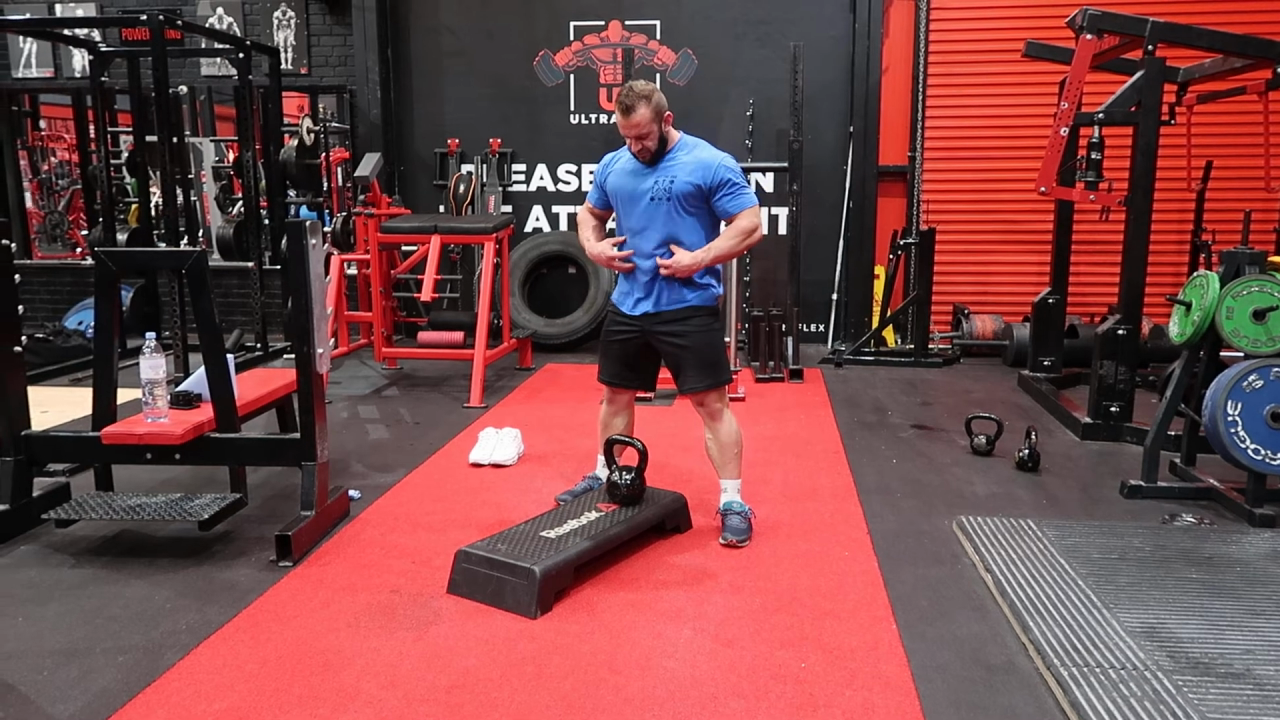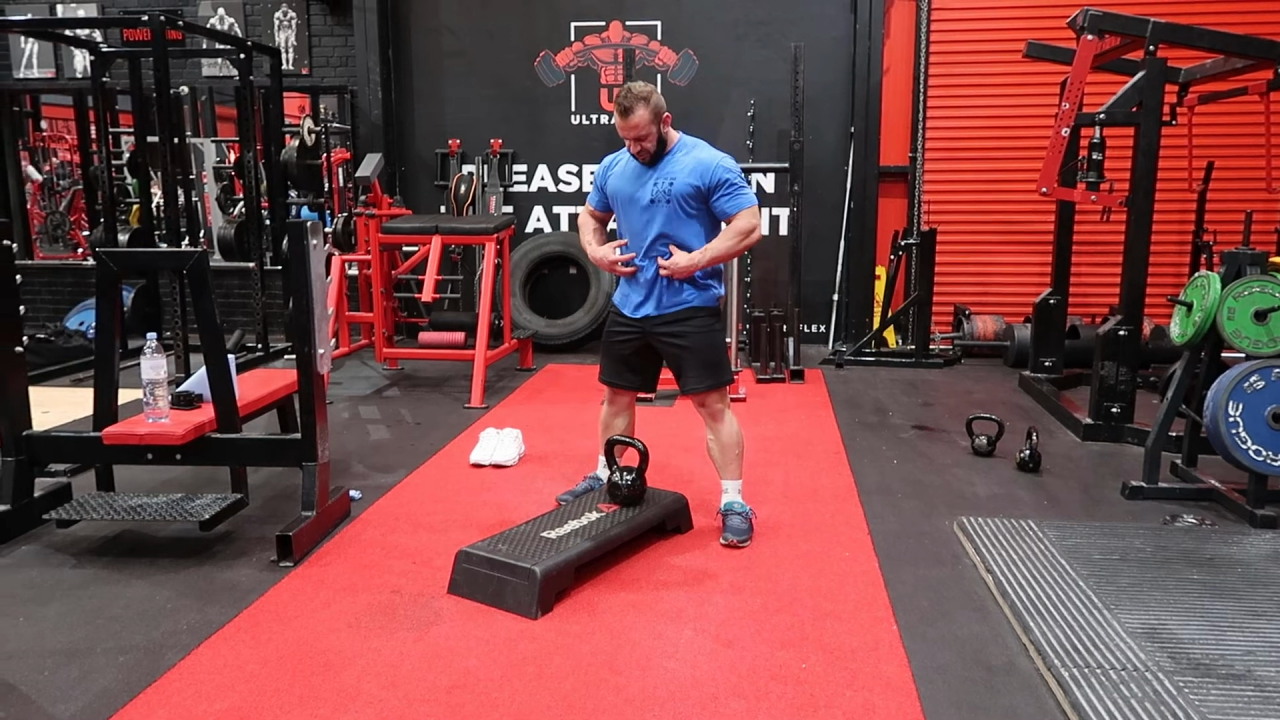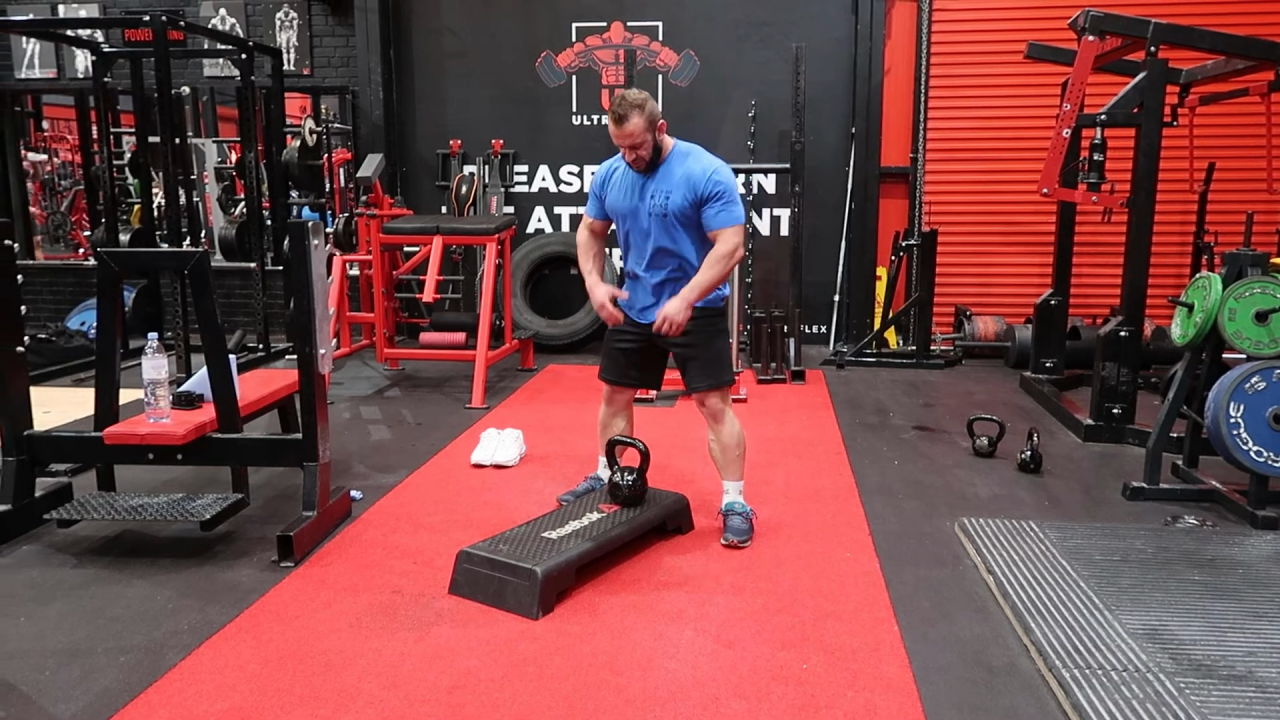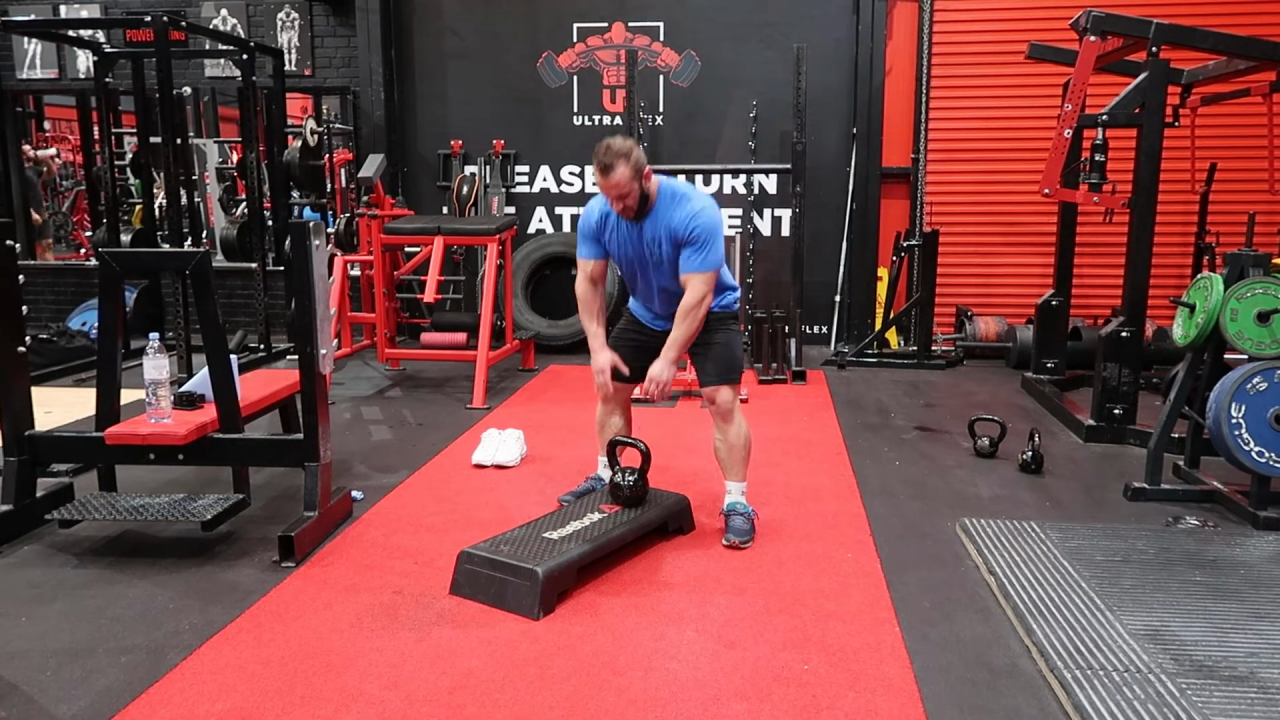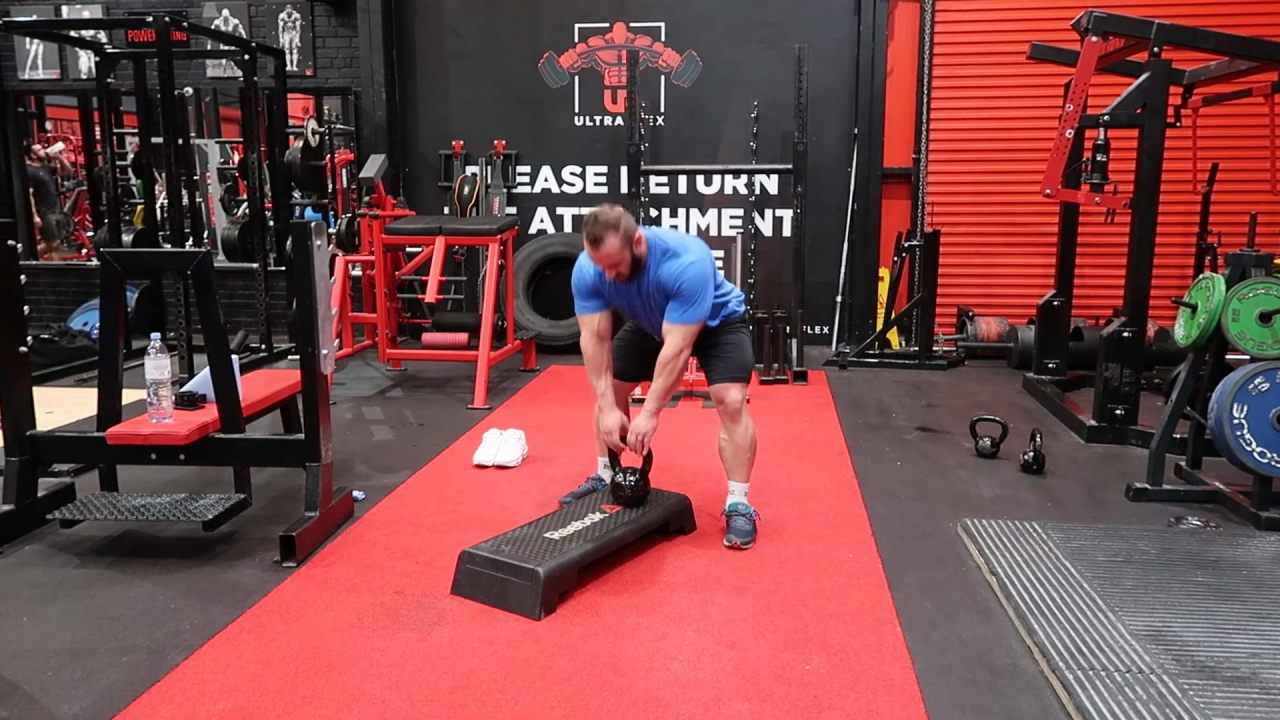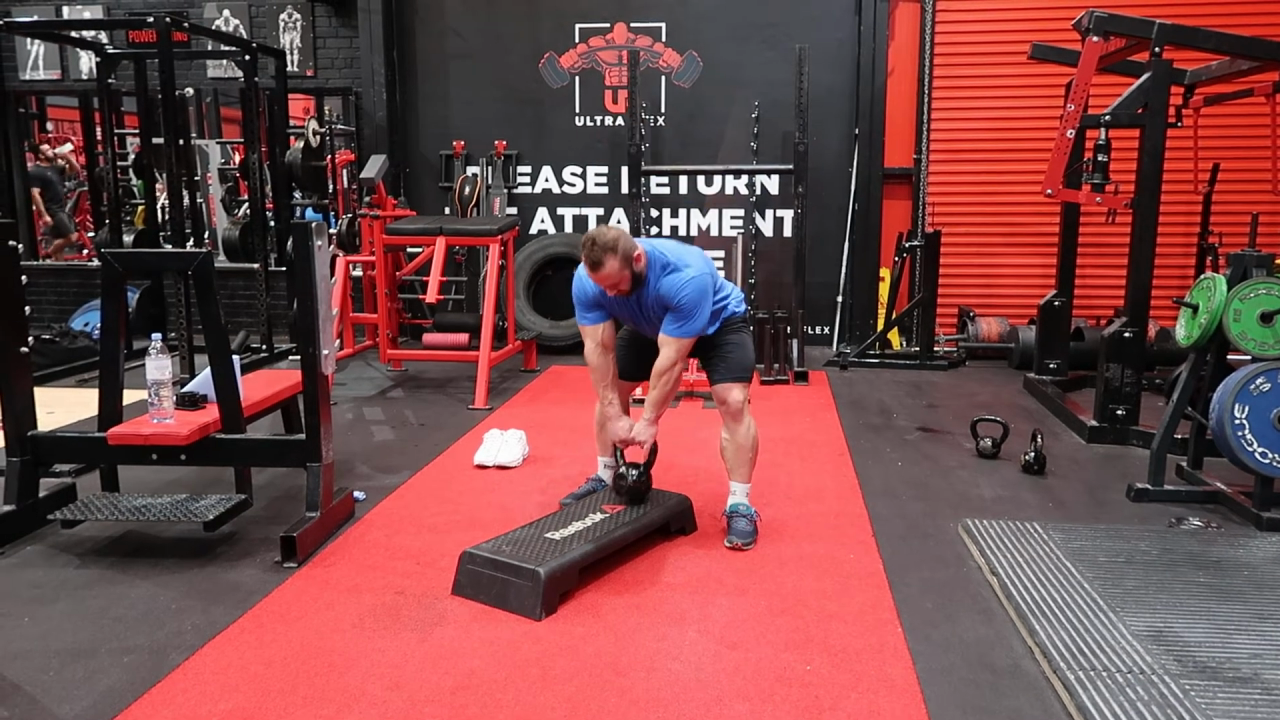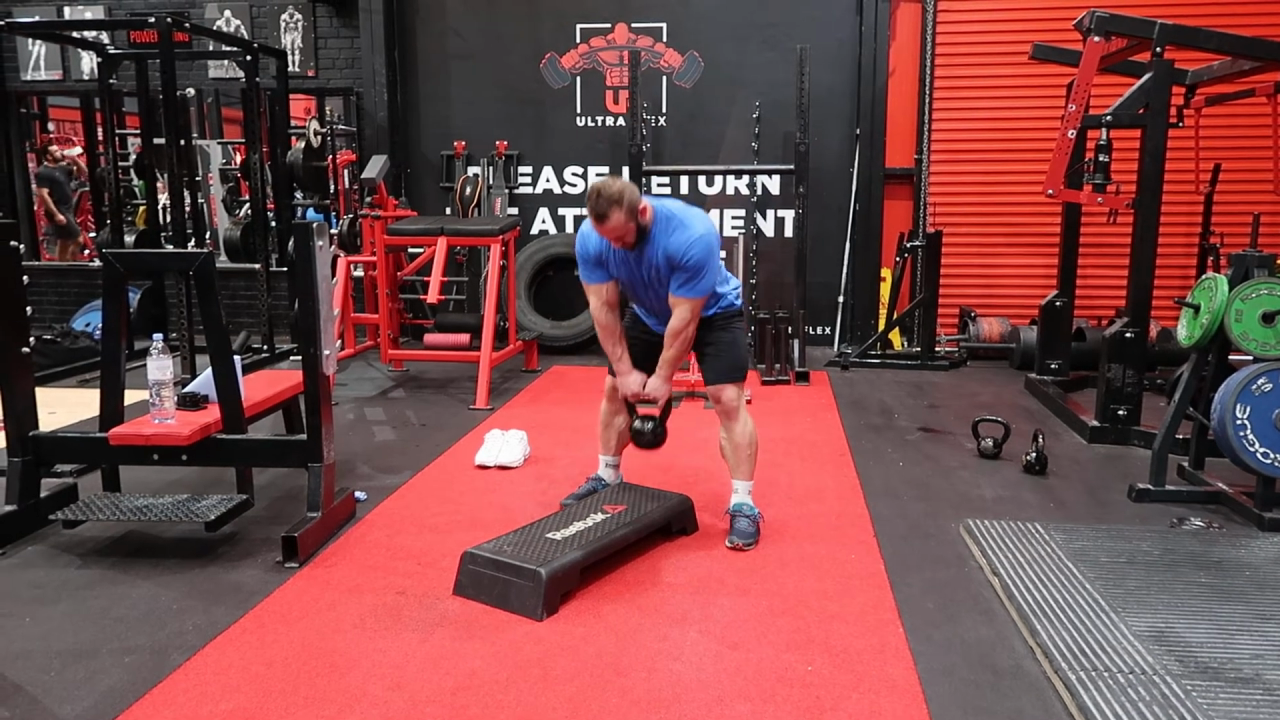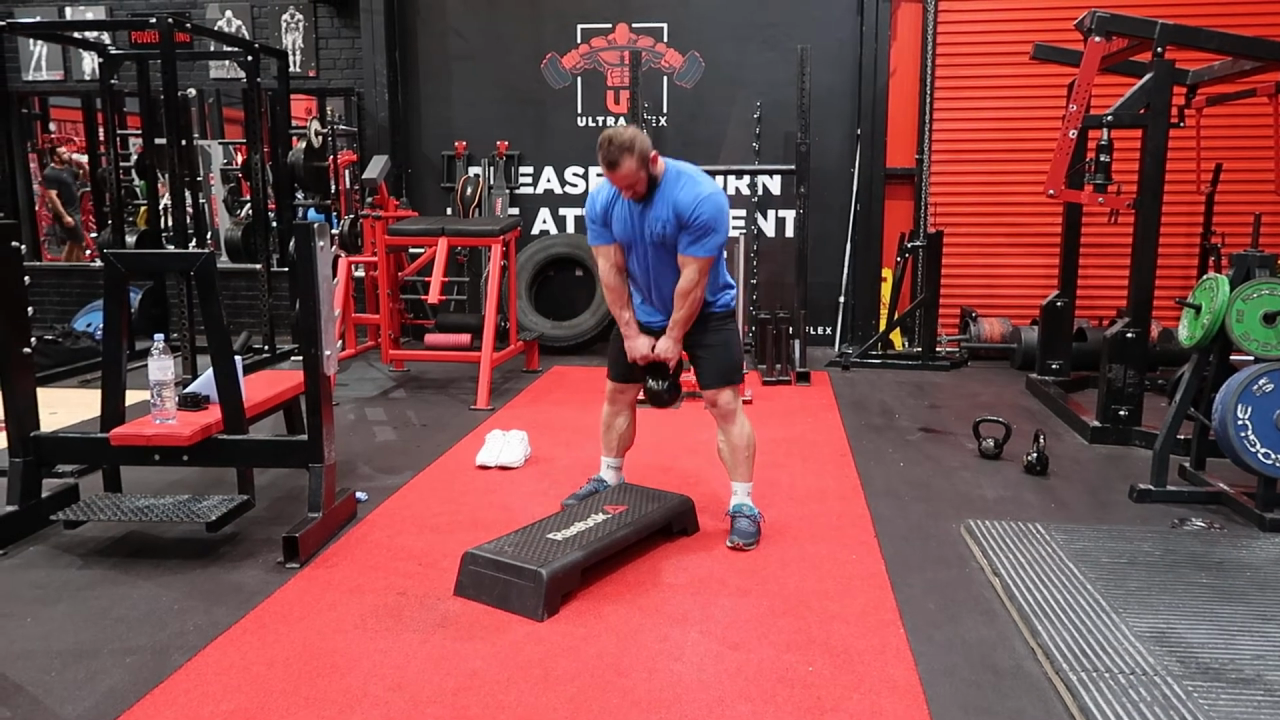
dt=0.2s
person 1, frame 1
left shoulder: (711, 164)
right shoulder: (612, 166)
left elbow: (750, 225)
right elbow: (590, 213)
left wrist: (697, 259)
right wrist: (592, 246)
left hip: (690, 308)
right hip: (628, 305)
left knee: (711, 403)
right knee: (615, 395)
left ankle: (733, 502)
right ankle: (604, 477)
person 1, frame 2
left shoulder: (710, 164)
right shoulder: (612, 168)
left elbow: (748, 227)
right elbow: (590, 217)
left wrist: (696, 261)
right wrist: (595, 250)
left hip: (692, 309)
right hip: (629, 307)
left knee: (712, 404)
right knee: (617, 396)
left ankle: (734, 502)
right ankle: (604, 478)
person 1, frame 3
left shoulder: (707, 173)
right shoulder: (608, 176)
left elbow: (731, 246)
right elbow: (590, 233)
left wrist: (684, 302)
right wrist: (595, 283)
left hip: (699, 309)
right hip: (633, 308)
left knee: (714, 403)
right knee: (614, 394)
left ankle: (735, 502)
right ankle: (605, 478)
person 1, frame 4
left shoulder: (696, 211)
right shoulder: (595, 215)
left elbow: (698, 297)
right elbow: (589, 282)
left wrist: (668, 360)
right wrist: (598, 347)
left hip: (711, 312)
right hip: (645, 314)
left knee: (723, 399)
right knee: (609, 387)
left ankle: (737, 503)
right ankle: (605, 477)
person 1, frame 5
left shoulder: (688, 263)
right shoulder: (587, 270)
left elbow: (677, 348)
right elbow: (595, 339)
left wrist: (651, 412)
right wrist: (606, 407)
left hip: (717, 321)
right hip: (651, 322)
left knee: (731, 400)
right knee: (608, 386)
left ankle: (738, 504)
right ankle: (605, 477)
person 1, frame 6
left shoulder: (686, 276)
right shoulder: (587, 280)
left elbow: (673, 360)
right elbow: (599, 351)
left wrist: (648, 423)
right wrist: (617, 416)
left hip: (717, 322)
left knee: (733, 401)
right knee: (608, 390)
left ankle: (740, 506)
right ankle: (605, 479)
person 1, frame 7
left shoulder: (692, 235)
right shoulder: (589, 239)
left elbow: (685, 319)
right elbow: (604, 309)
left wrist: (663, 380)
right wrist: (626, 372)
left hip: (712, 311)
right hip: (648, 314)
left knee: (728, 399)
right knee: (615, 389)
left ankle: (743, 505)
right ankle: (607, 478)
person 1, frame 8
left shoulder: (700, 196)
right shoulder: (601, 200)
left elbow: (694, 279)
right elbow: (611, 272)
left wrist: (673, 338)
right wrist: (631, 334)
left hip: (707, 310)
right hip: (644, 312)
left knee: (724, 402)
right knee: (617, 393)
left ankle: (743, 505)
right ankle: (608, 480)
